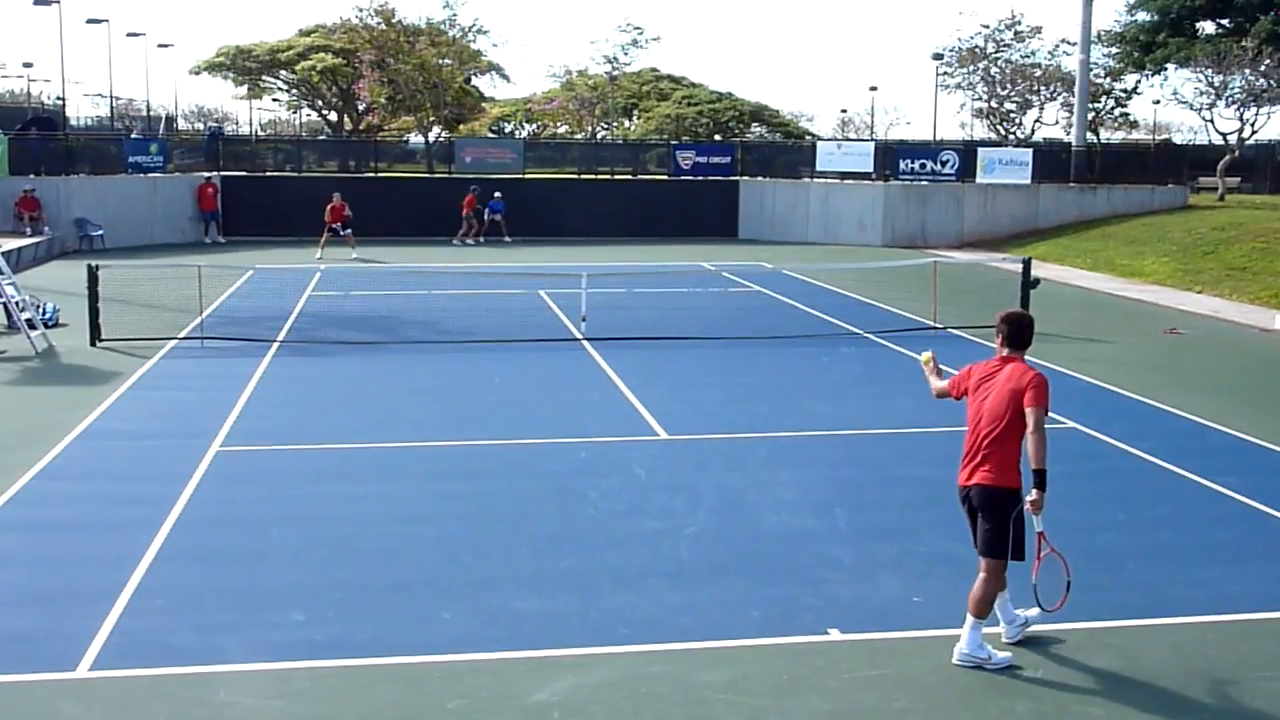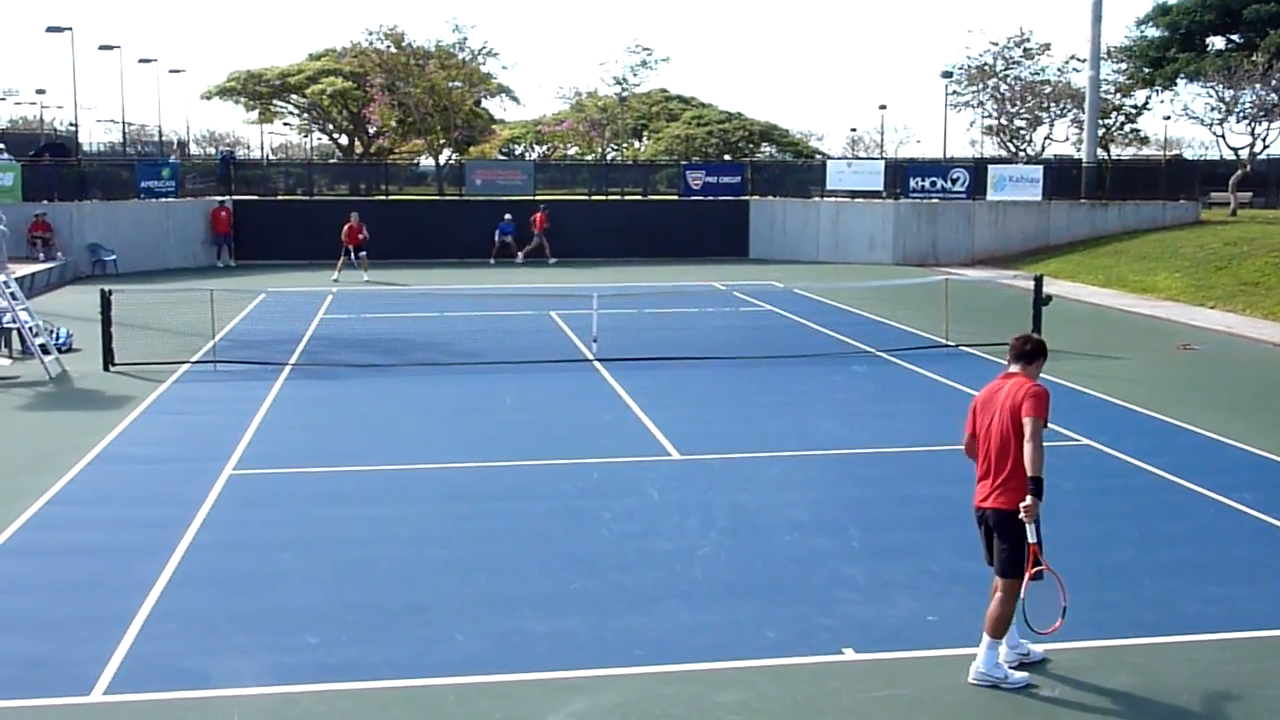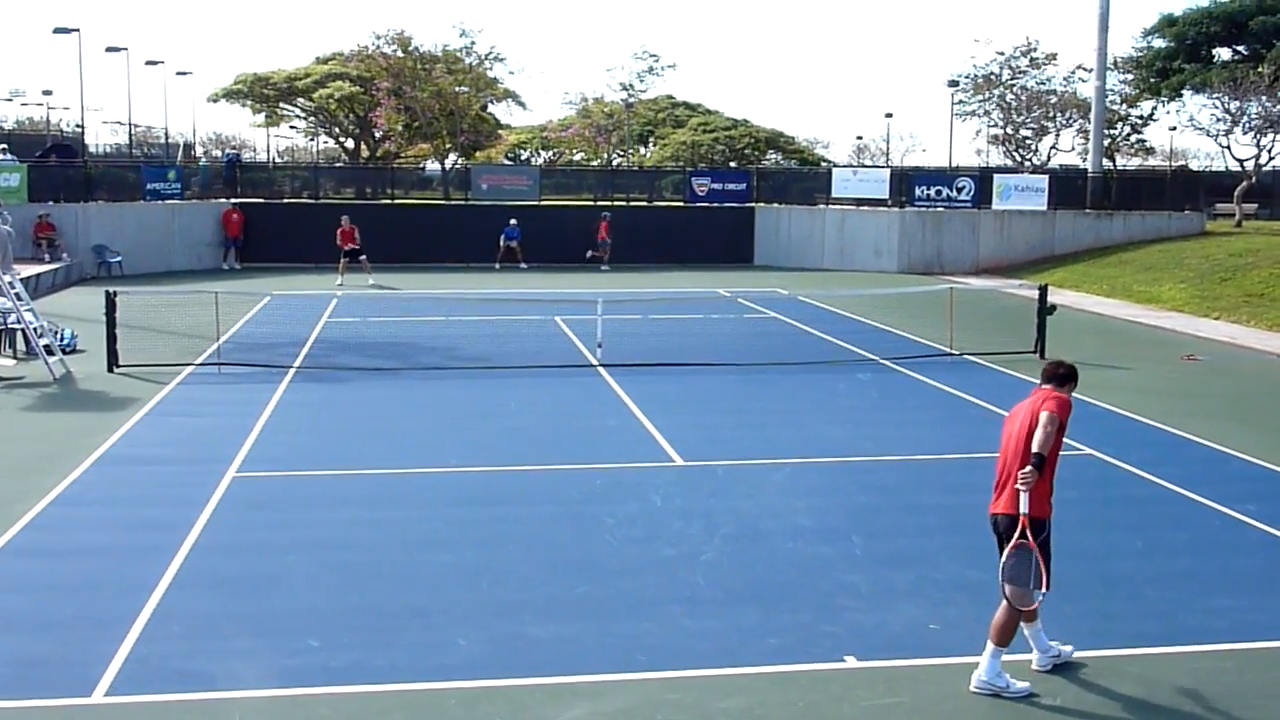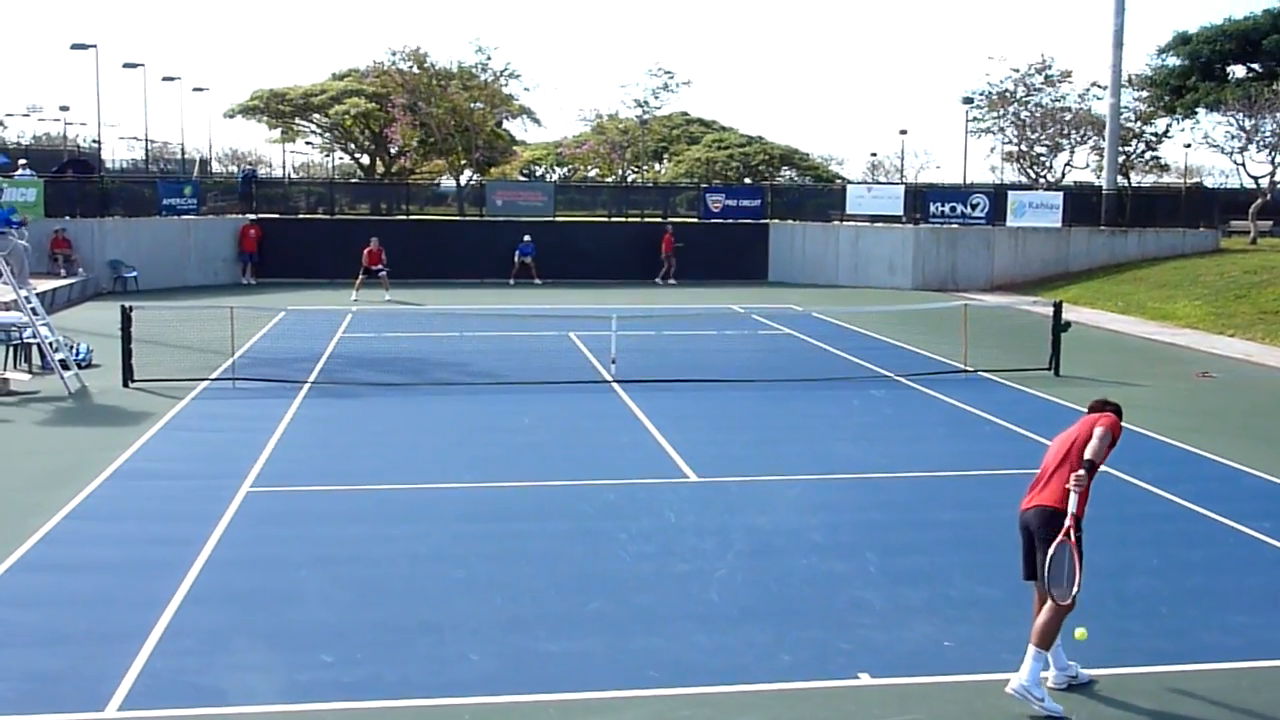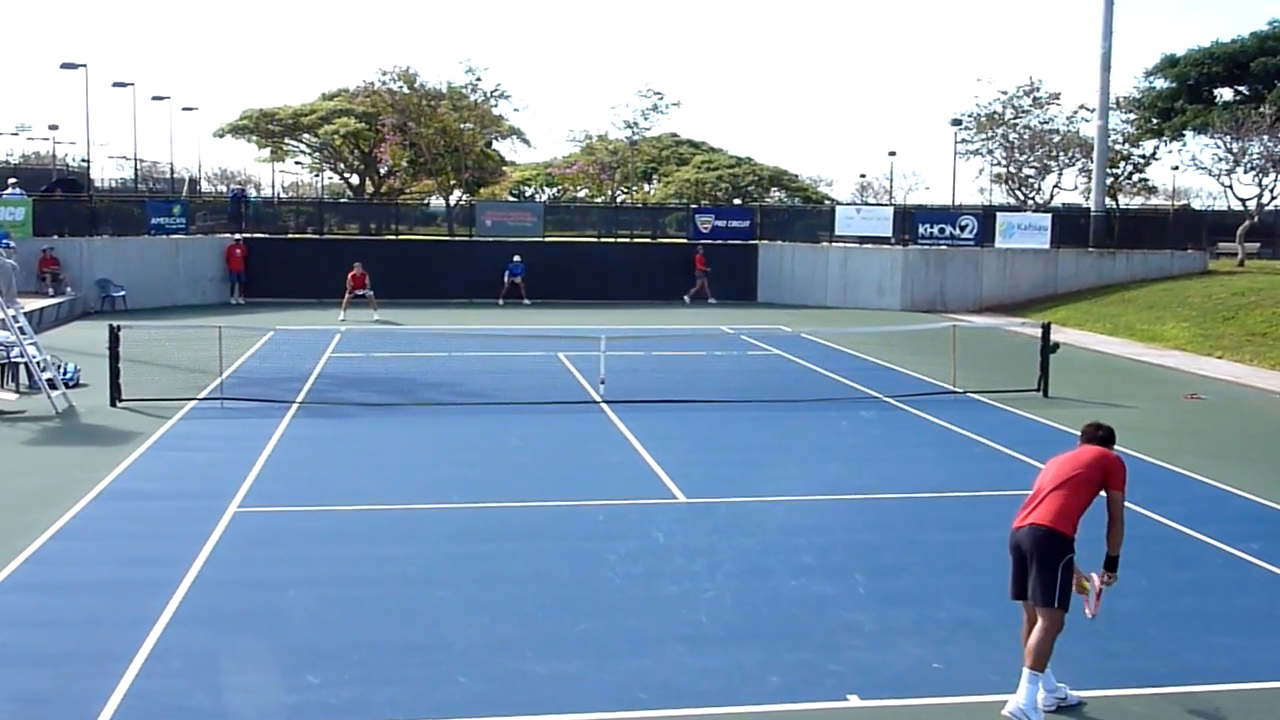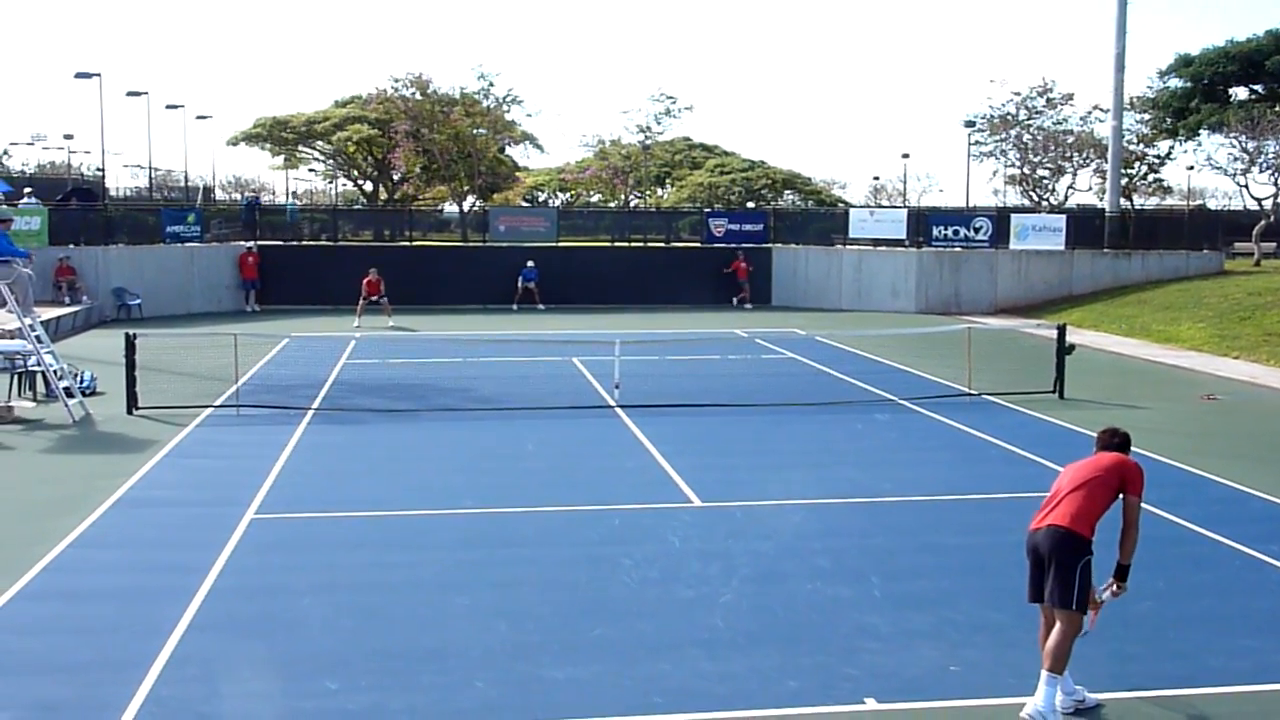
dt=0.5s
person 1, frame 1
left shoulder: (975, 372)
right shoulder: (1032, 379)
left elbow: (939, 389)
right elbow: (1034, 431)
left wrist: (931, 372)
right wrist: (1039, 484)
left hip: (968, 481)
right hip: (999, 485)
left knee: (994, 559)
right knee: (992, 567)
left ankle: (1011, 622)
right ankle: (969, 646)
person 1, frame 2
left shoulder: (985, 394)
right shoulder: (1033, 392)
left elbow: (970, 448)
right elbow: (1031, 440)
right wrist: (1034, 490)
left hip: (985, 502)
right hip: (1014, 504)
left knee: (1004, 580)
right knee: (1009, 586)
left ankle: (1010, 648)
right ankle: (985, 665)
person 1, frame 3
left shoulder: (1019, 408)
right shoulder: (1058, 400)
right elbow: (1046, 428)
right wrist: (1037, 465)
left hip: (1000, 508)
right hip: (1027, 512)
left ankle: (1044, 651)
right ankle: (987, 674)
person 1, frame 4
left shoulder: (1068, 433)
right shoulder: (1109, 420)
right elbow: (1099, 440)
right wrist: (1088, 468)
left hip: (1029, 510)
right hip: (1056, 513)
left knee: (1045, 595)
left ankle: (1060, 669)
right ankle: (1027, 678)
person 1, frame 5
left shoulder: (1059, 459)
right shoulder: (1112, 461)
right elbow: (1116, 521)
left wrist: (1073, 571)
right wrist: (1111, 566)
left hip: (1020, 531)
right hip: (1049, 535)
left knee: (1033, 615)
right knee: (1050, 621)
left ankle: (1048, 690)
person 1, frame 6
left shoulder: (1076, 466)
right shoulder: (1130, 467)
right elbow: (1130, 528)
left wrist: (1085, 587)
right wrist: (1121, 574)
left hip: (1036, 533)
right hip: (1067, 537)
left knee: (1050, 618)
right knee: (1069, 622)
left ankle: (1066, 693)
